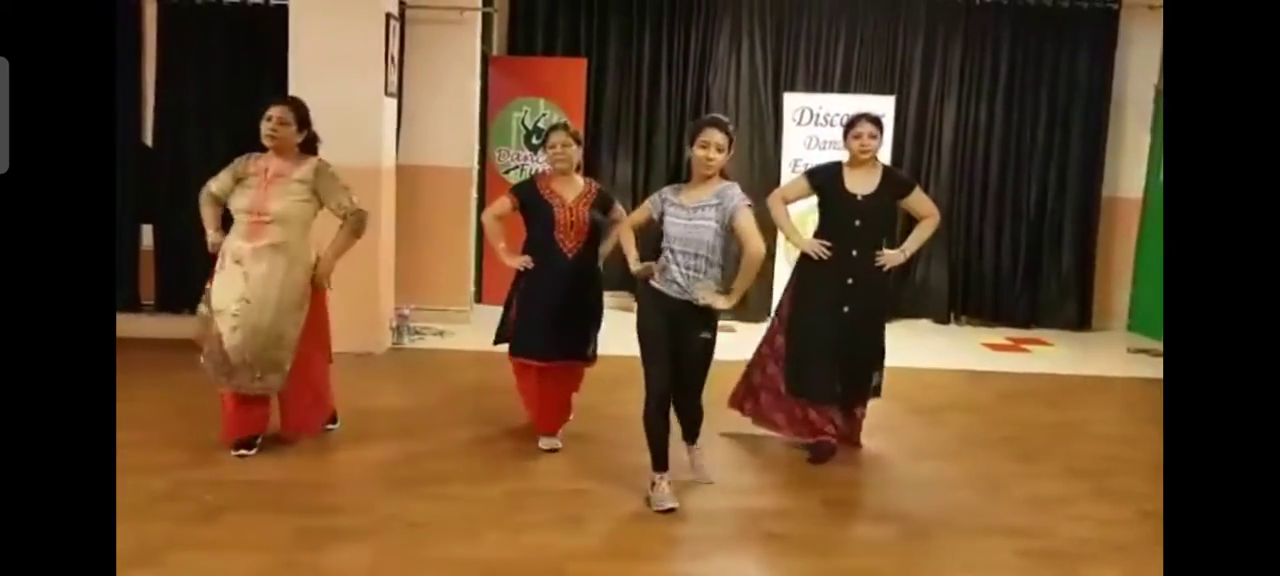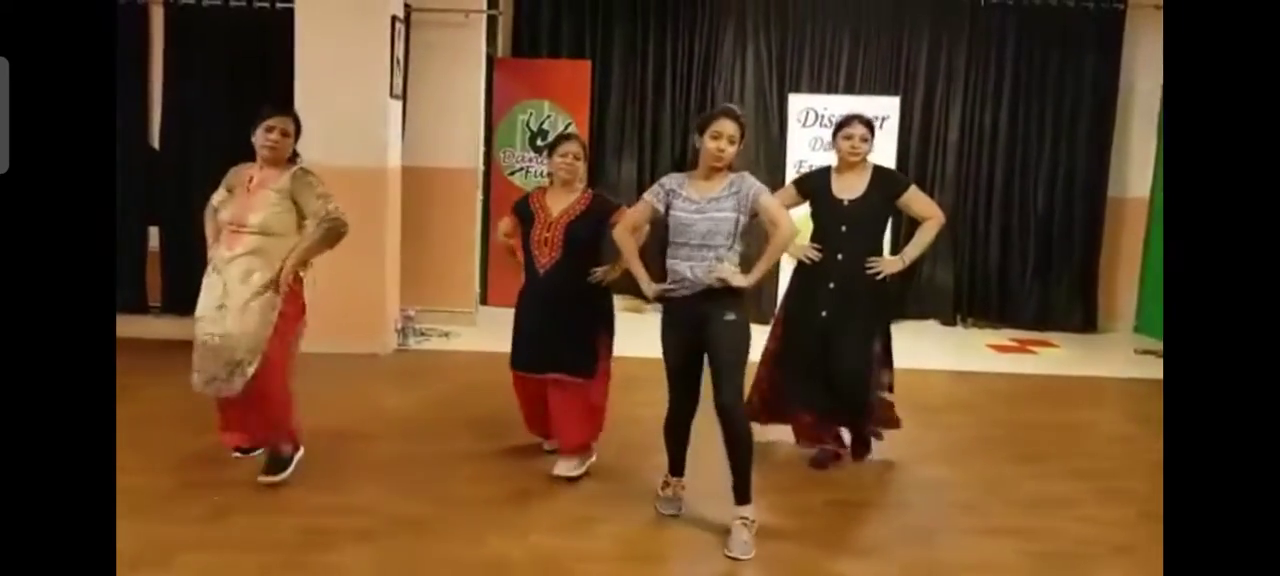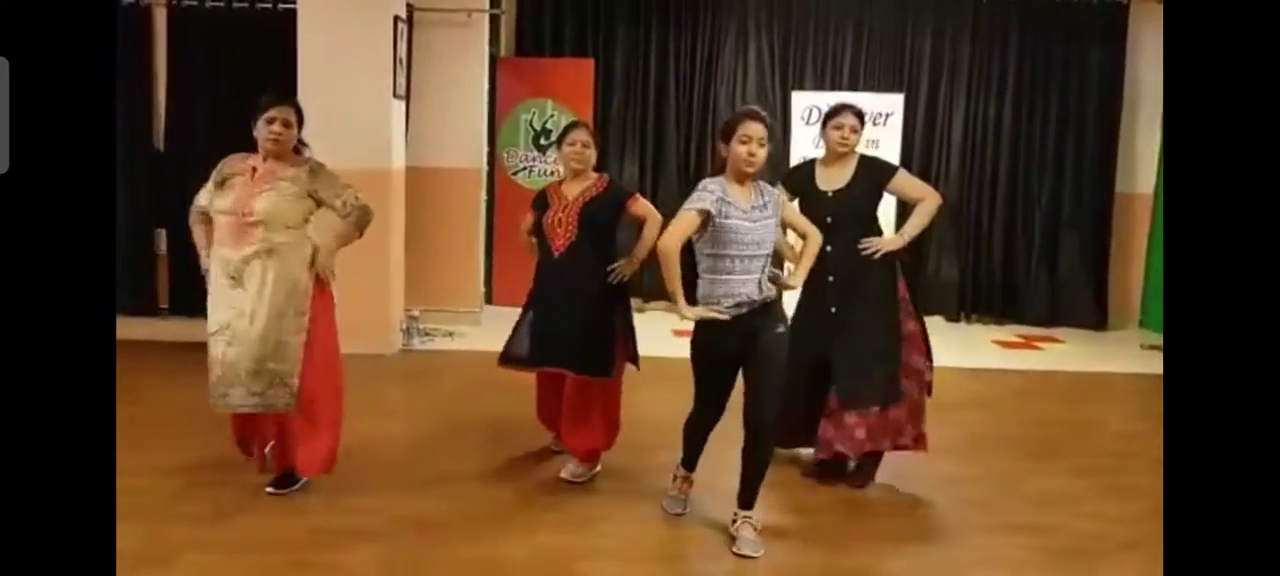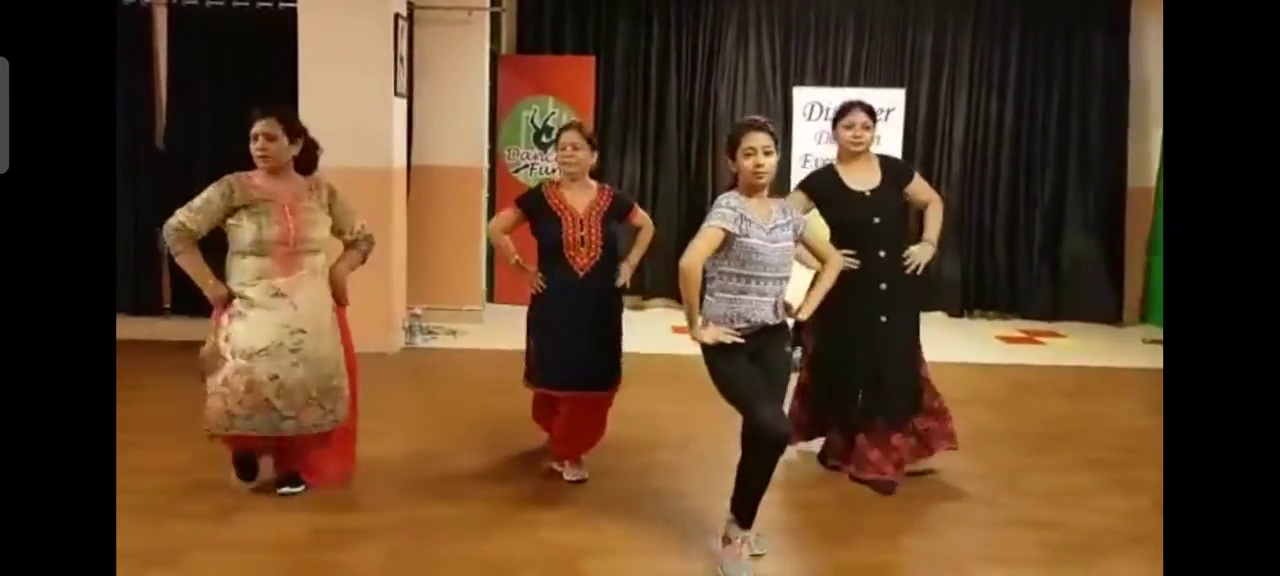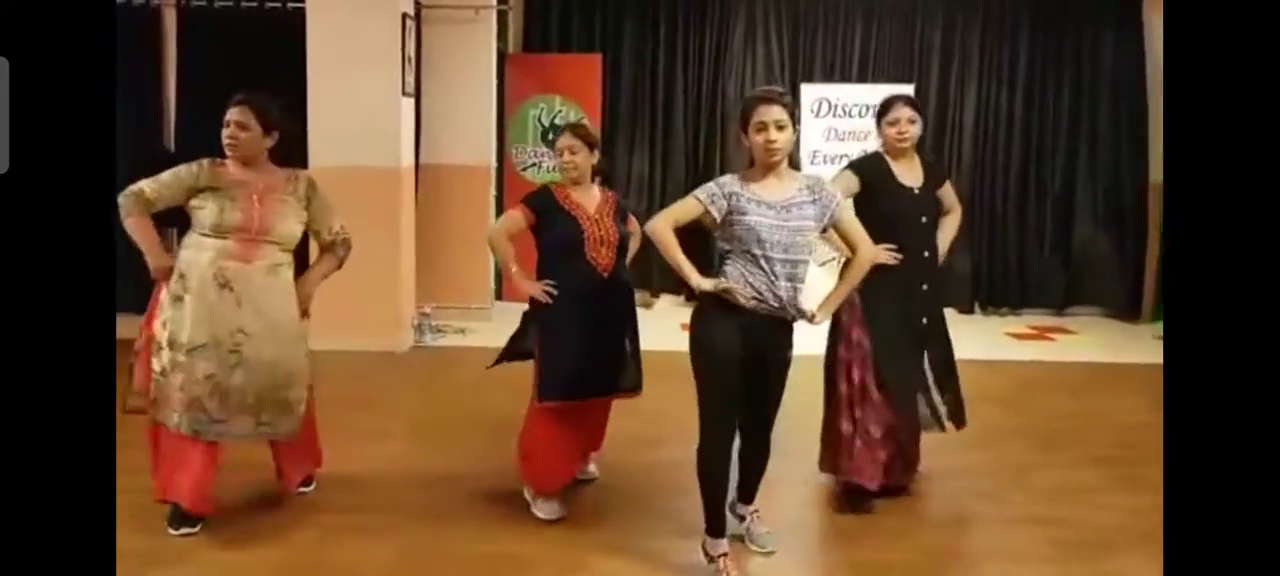
dt=0.5s
person 1, frame 1
left shoulder: (729, 195)
right shoulder: (668, 196)
left elbow: (755, 248)
right elbow: (627, 225)
left wrist: (731, 298)
right wrist: (635, 265)
left hip: (698, 310)
right hip: (657, 302)
left knee: (687, 394)
right knee: (658, 391)
left ankle: (692, 447)
right ankle: (659, 477)
person 1, frame 2
left shoulder: (743, 186)
right shoulder: (670, 186)
left elbow: (784, 227)
right elbow: (624, 229)
left wrist: (751, 276)
right wrist: (646, 282)
left hip: (724, 305)
right hip: (678, 306)
left knee: (730, 404)
right knee: (682, 402)
left ankle: (744, 514)
right ankle: (674, 480)
person 1, frame 3
left shoulder: (769, 196)
right shoulder: (711, 192)
left elbow: (812, 234)
right elbow: (668, 243)
left wrist: (796, 278)
right wrist: (682, 305)
left hip: (767, 320)
right hip: (718, 323)
left knee: (762, 421)
right knee: (707, 410)
left ankle: (745, 516)
right ankle: (684, 475)
person 1, frame 4
left shoulder: (786, 213)
right shoulder: (729, 207)
left elbow: (832, 260)
right elbow: (691, 262)
left wrist: (806, 308)
right wrist: (697, 326)
left hip: (773, 338)
right hip: (729, 342)
left knee: (763, 436)
right knee: (772, 430)
left ankle: (742, 521)
right ankle: (736, 531)
person 1, frame 5
left shoulder: (816, 192)
right shoulder: (728, 189)
left elbow: (864, 251)
right elbow: (658, 225)
left wrist: (825, 309)
right wrist: (696, 280)
left hip: (776, 328)
right hip: (722, 319)
left knee: (759, 428)
right knee: (718, 430)
left ankle: (745, 506)
person 2, frame 1
left shoulder: (315, 171)
right shoulder: (245, 165)
left elbow: (356, 217)
right elbow: (210, 194)
left wrist: (328, 261)
right wrist: (212, 232)
left hip: (288, 277)
right hip: (237, 273)
left knee: (296, 355)
right knee: (236, 351)
left ankle: (319, 414)
right ankle: (247, 428)
person 2, frame 2
left shoulder: (297, 179)
right shoulder: (236, 176)
left elbow: (335, 223)
right elbow: (212, 211)
left wrist: (295, 261)
right wrist: (213, 249)
left hip: (267, 287)
right hip: (224, 285)
left knee: (260, 364)
right knee: (227, 358)
left ankle: (283, 443)
right ankle: (249, 433)
person 2, frame 3
left shoulder: (309, 173)
right shoulder: (229, 167)
left elbow: (359, 212)
right elbow: (199, 211)
left wrist: (326, 249)
right wrist: (206, 255)
left hip: (287, 287)
right hip: (232, 288)
left knee: (288, 371)
right knee: (239, 366)
left ankle: (294, 460)
right ankle: (257, 443)
person 2, frame 4
left shoulder: (322, 192)
right shoulder: (234, 189)
left elbow: (361, 239)
right elbow: (177, 231)
left wrist: (339, 274)
right wrist: (209, 283)
left hip: (310, 310)
right hip: (250, 306)
left knee: (308, 384)
right knee: (243, 380)
left ankle: (296, 466)
right ankle: (245, 443)
person 2, frame 5
left shoulder: (300, 187)
right shoulder: (203, 174)
left elbow: (339, 242)
right elbow: (133, 199)
left wrist: (310, 281)
right wrist: (155, 255)
left hip: (267, 308)
right hip: (197, 303)
left knee: (276, 388)
right knee: (187, 394)
left ankle: (298, 467)
right ankle: (185, 494)
person 3, frame 1
left shoulder: (895, 182)
right shoulder: (826, 175)
left elbow: (931, 216)
right elbow: (776, 198)
left wrist: (904, 253)
right wrist: (797, 240)
left hip: (867, 283)
right hip: (820, 277)
left knee: (857, 357)
right knee: (816, 354)
left ankle: (844, 429)
right ankle: (821, 433)
person 3, frame 2
left shoulder: (887, 182)
right shoulder: (814, 181)
left elbow: (934, 217)
left wrist: (903, 259)
right wrist: (790, 245)
left hip: (863, 290)
right hip: (813, 286)
left knee: (852, 370)
right knee: (808, 366)
left ankle: (860, 426)
right ankle: (828, 439)
person 3, frame 3
left shoulder: (874, 170)
right shoulder: (802, 175)
left elbow: (930, 198)
left wrist: (900, 238)
left hip: (869, 281)
right hip: (821, 284)
left knee: (866, 364)
right knee: (812, 366)
left ankle: (865, 449)
right ankle: (831, 449)
person 3, frame 4
left shoulder: (896, 170)
right shoulder: (822, 182)
left elbow: (933, 202)
left wrist: (928, 245)
right wrist: (815, 259)
left hip: (896, 290)
right hip: (846, 291)
left knee: (894, 373)
right knee: (841, 369)
left ankle: (875, 460)
right ankle: (834, 440)
person 3, frame 5
left shoulder: (931, 170)
right shoulder: (867, 169)
left elbow: (953, 210)
left wrist: (939, 249)
left hip: (921, 291)
right hip: (876, 290)
left knee: (910, 383)
right knee: (875, 382)
left ankle: (894, 470)
right ankle: (858, 479)
person 4, frame 1
left shoulder: (595, 192)
right shoulder: (532, 188)
left elbow: (620, 221)
right elbow: (490, 215)
left wrist: (602, 252)
right wrist: (507, 255)
left hip: (581, 288)
right hip: (539, 286)
left knee: (572, 356)
right knee: (539, 357)
left ankle: (559, 411)
right ankle: (546, 426)
person 4, frame 2
left shoulder: (596, 204)
right shoulder: (529, 202)
right elbow: (502, 233)
left wrist: (616, 268)
right wrist: (522, 264)
left hip: (581, 306)
right hip: (536, 304)
left knee: (574, 377)
right knee: (531, 374)
left ankle: (579, 449)
right ankle: (551, 432)
person 4, frame 3
left shoulder: (609, 189)
right shoulder: (546, 195)
left elbow: (654, 219)
right elbow: (526, 231)
left wrist: (633, 261)
right wrist: (545, 259)
left hip: (596, 296)
right hip: (551, 296)
left knee: (590, 373)
right knee: (552, 370)
left ankle: (587, 453)
right ankle: (561, 432)
person 4, frame 4
left shoulder: (611, 199)
right shoulder: (539, 197)
left elbow: (647, 226)
right elbow: (496, 229)
left wrist: (628, 266)
right wrist: (522, 267)
left hip: (600, 307)
right hip: (556, 306)
left knee: (594, 384)
right knee: (554, 380)
left ankle: (572, 452)
right ankle: (557, 442)
person 4, frame 5
left shoulder: (612, 201)
right shoulder: (546, 198)
left elbow: (634, 232)
right elbow: (498, 233)
left wrist: (621, 267)
right wrist: (522, 280)
left hip: (610, 314)
right hip: (562, 313)
left knee: (597, 393)
right knee: (556, 398)
left ankle: (583, 453)
right ankle: (541, 484)
